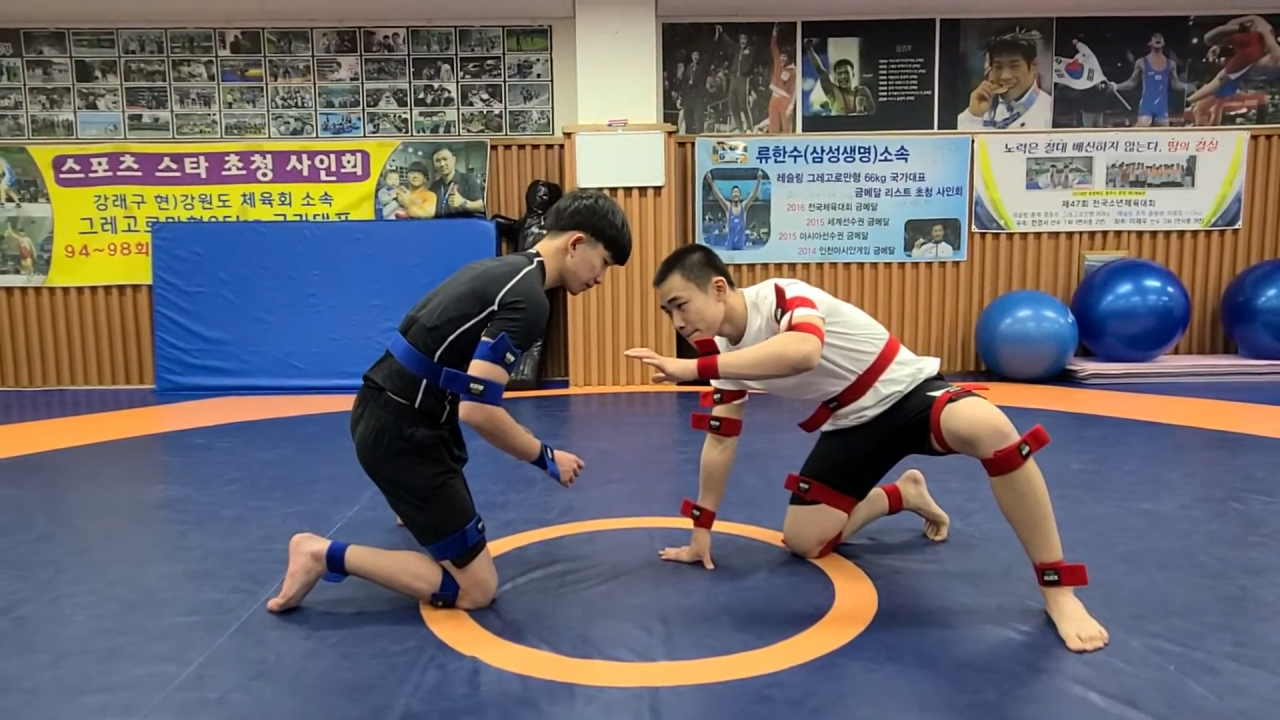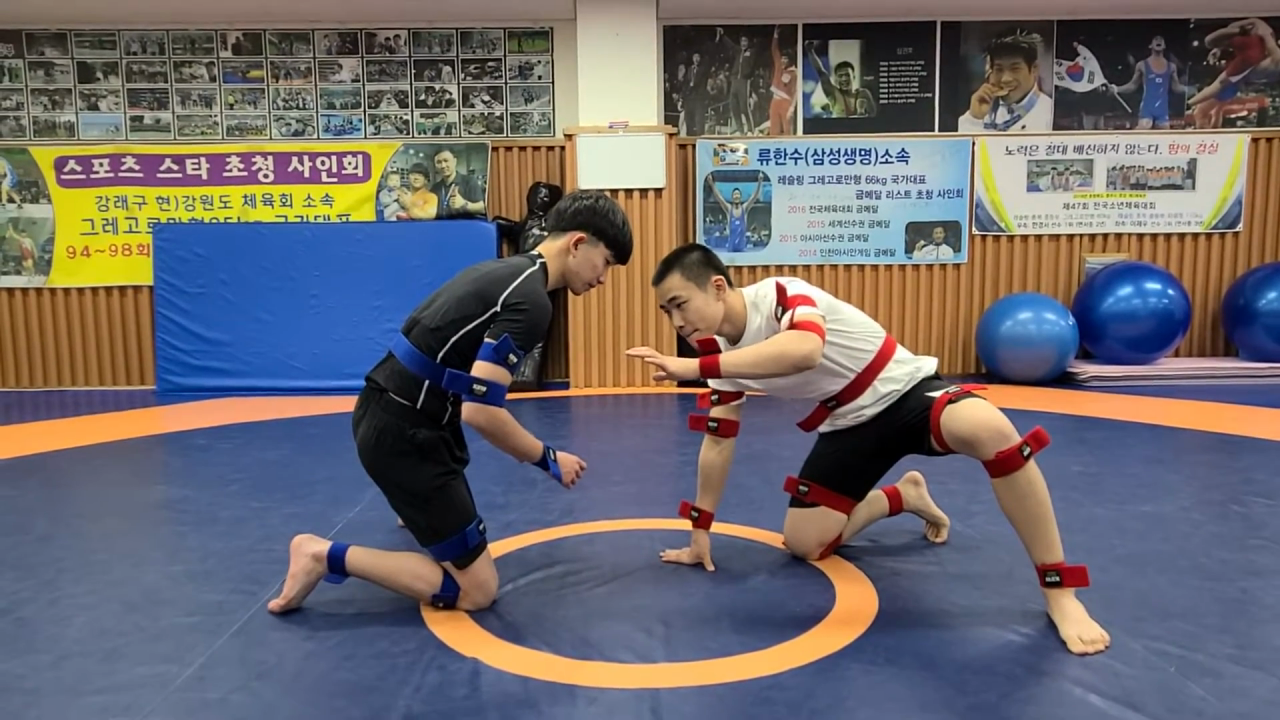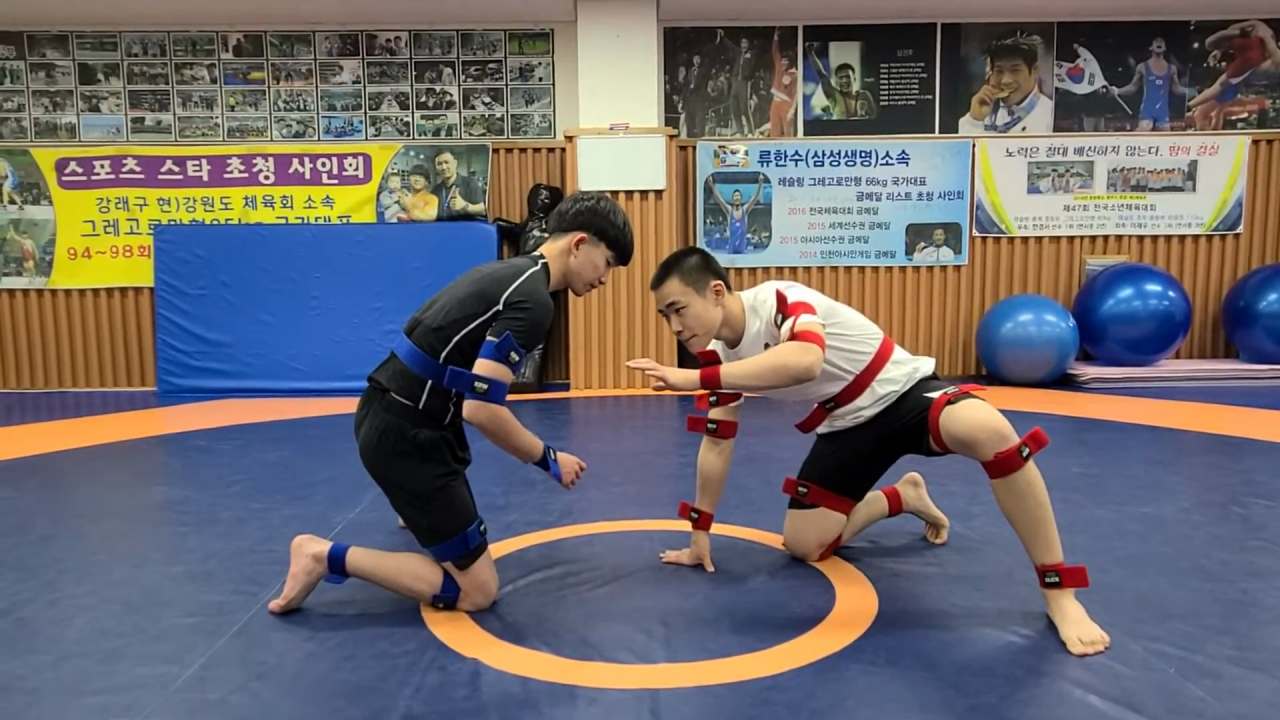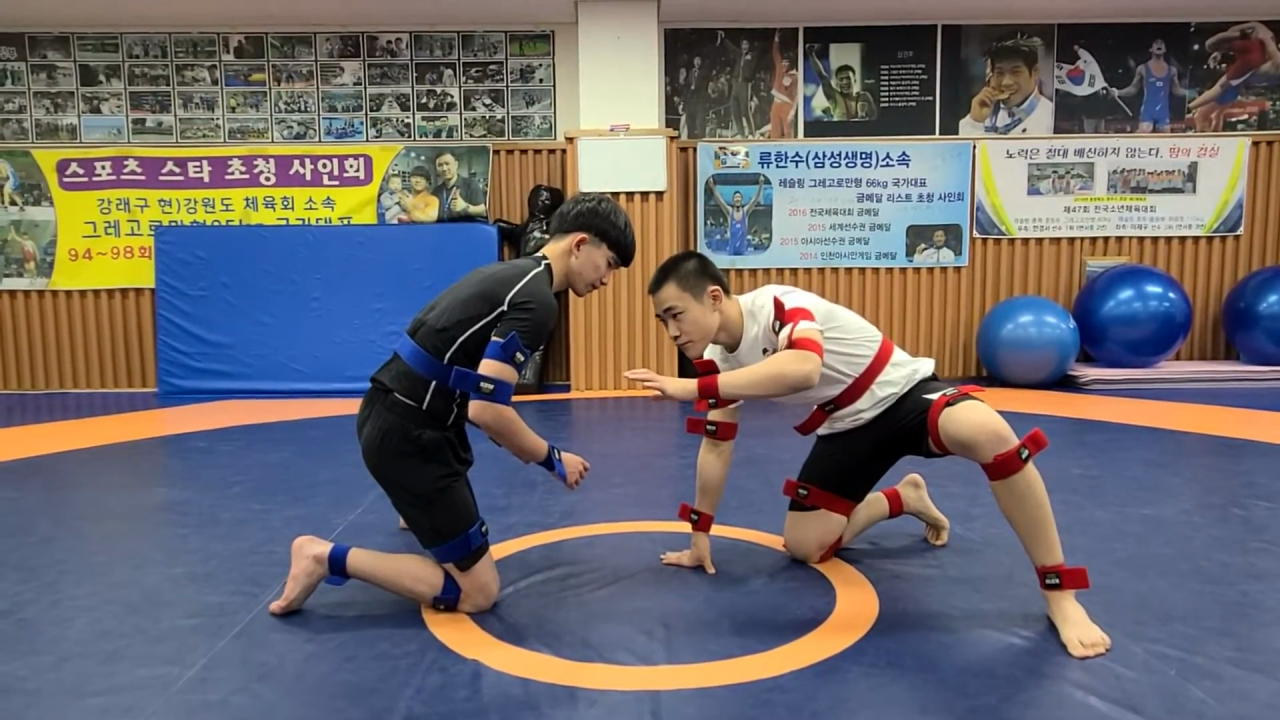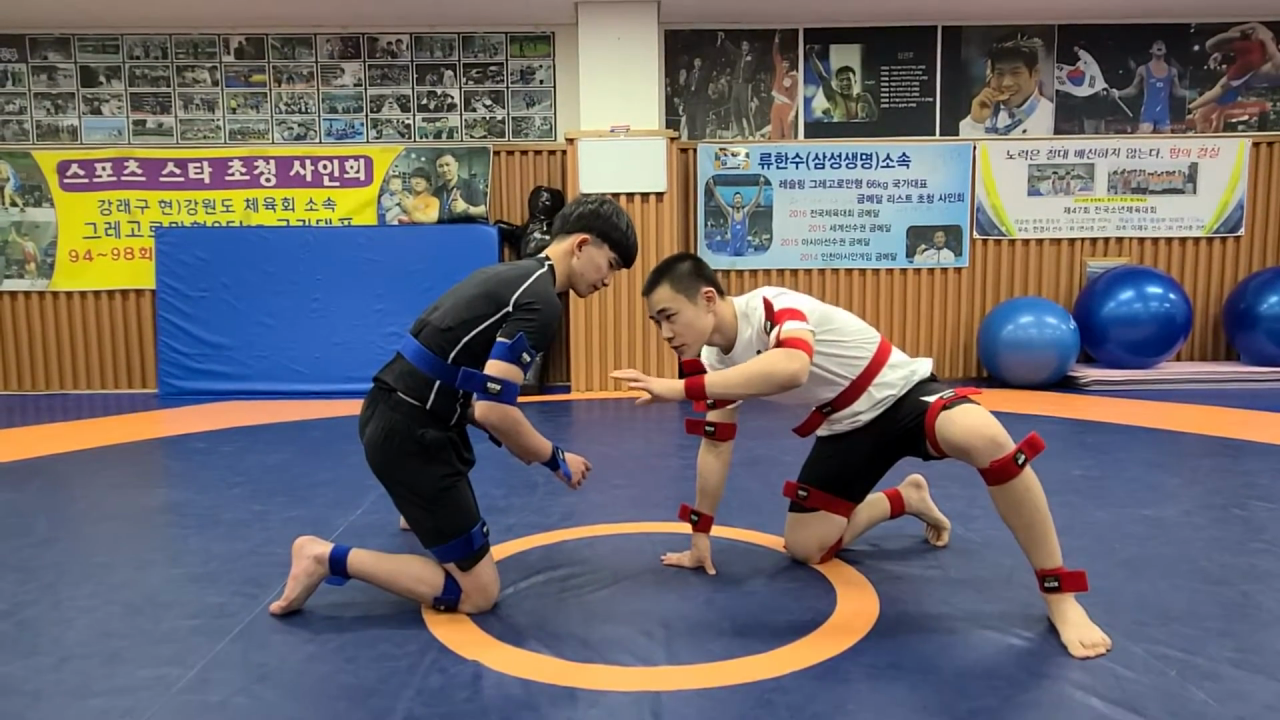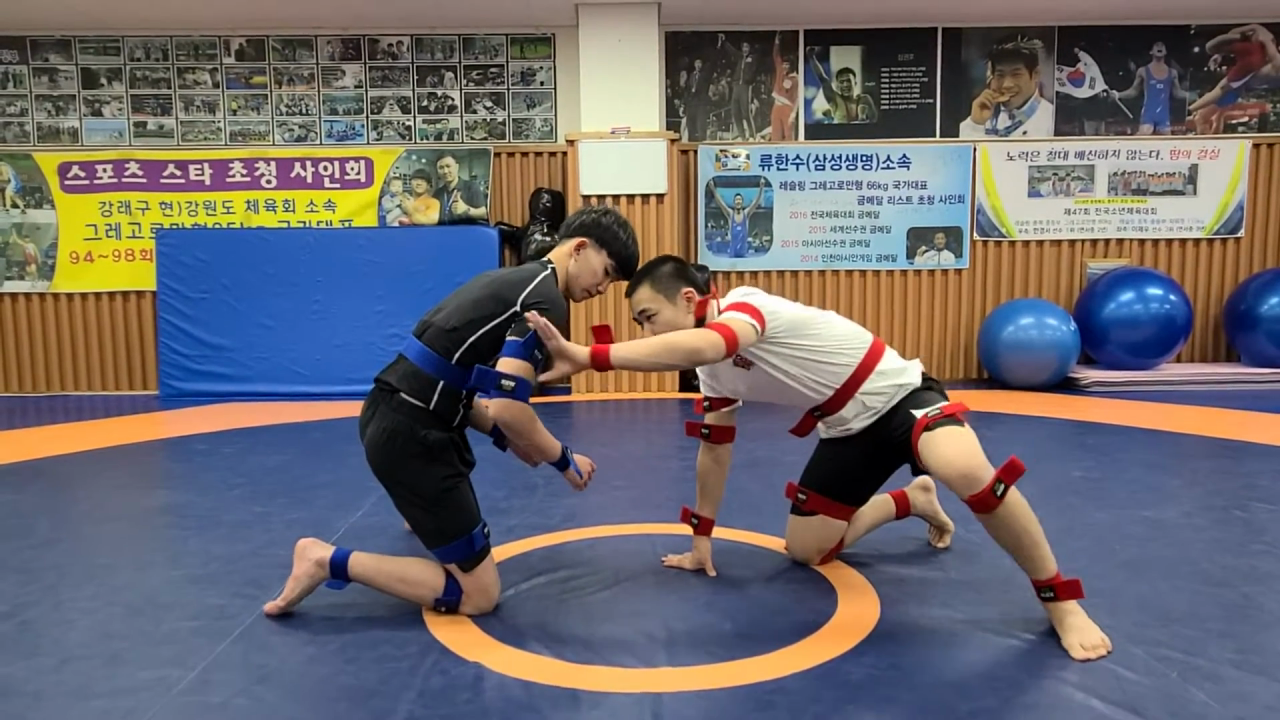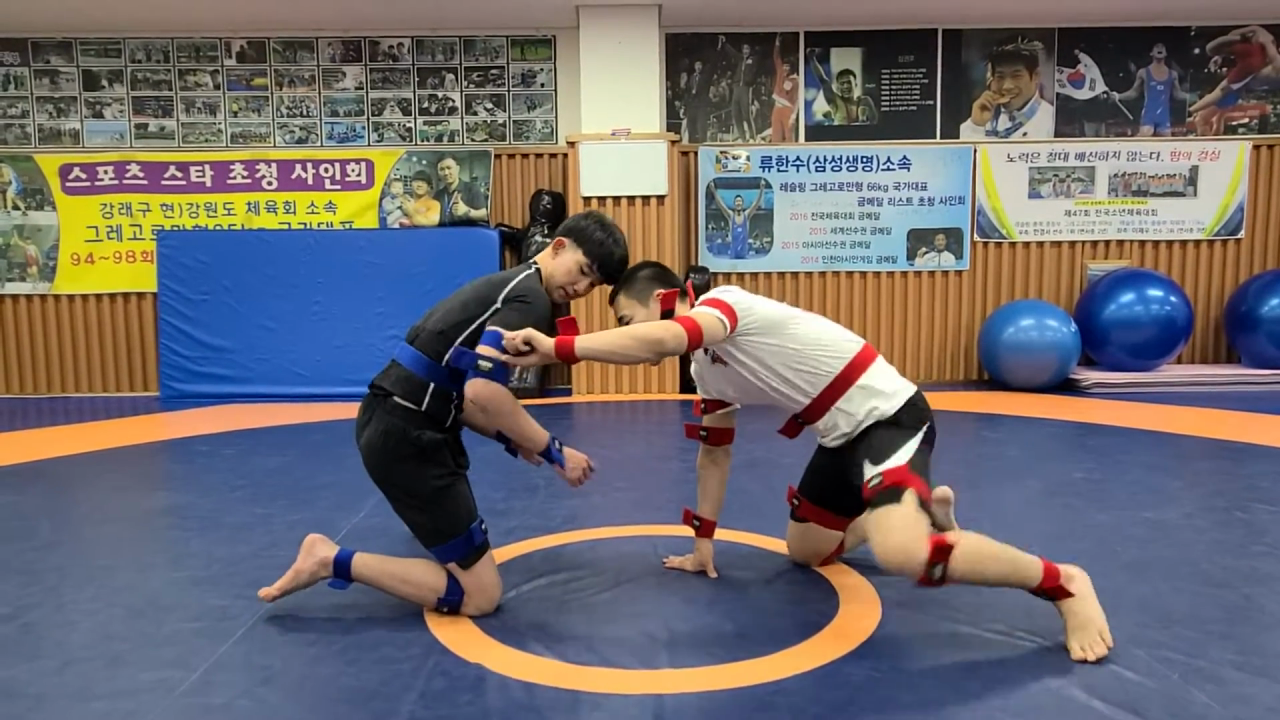
dt=0.4s
person 1, frame 1
left shoulder: (781, 296)
right shoulder: (724, 348)
left elbow: (803, 352)
right elbow: (720, 440)
left wrist: (692, 368)
right wrist: (701, 531)
left hip: (908, 392)
right hip: (851, 425)
left knee: (988, 429)
right knee: (804, 542)
left ankle: (1059, 591)
right ankle: (904, 494)
person 1, frame 2
left shoulder: (780, 294)
right shoulder: (721, 350)
left elbow: (804, 350)
right elbow: (718, 441)
left wrist: (694, 367)
right wrist: (700, 531)
left hip: (904, 392)
right hip: (848, 426)
left knee: (990, 431)
right knee: (803, 544)
left ankle: (1059, 592)
right ankle: (903, 496)
person 1, frame 3
left shoulder: (778, 300)
right shoulder: (720, 353)
left elbow: (806, 360)
right elbow: (716, 442)
left wrist: (695, 378)
right wrist: (699, 533)
left hip: (903, 392)
right hip: (846, 426)
left knee: (989, 431)
right knee: (803, 545)
left ankle: (1059, 593)
right ankle: (903, 496)
person 1, frame 4
left shoulder: (777, 305)
right shoulder: (717, 357)
left elbow: (803, 368)
right elbow: (716, 445)
left wrist: (691, 387)
right wrist: (699, 535)
left hip: (903, 393)
right hip: (847, 427)
left knee: (988, 434)
right knee: (804, 547)
left ankle: (1060, 594)
right ankle: (904, 498)
person 1, frame 5
left shoulder: (770, 306)
right shoulder: (712, 359)
left elbow: (791, 369)
right elbow: (715, 448)
left wrist: (677, 388)
right wrist: (699, 536)
left hip: (902, 393)
right hip: (846, 428)
left knee: (985, 439)
right knee: (804, 548)
left ankle: (1060, 597)
right ankle: (904, 498)
person 1, frame 6
left shoulder: (742, 305)
right shoulder: (711, 369)
left elbow: (706, 345)
right elbow: (715, 450)
left wrist: (589, 356)
right wrist: (702, 540)
left hip: (897, 397)
right hip: (848, 430)
left knee: (966, 471)
right knee: (804, 549)
left ankle: (1061, 601)
right ankle: (910, 499)
person 1, frame 7
left shoulder: (723, 303)
right shoulder: (706, 366)
left elbow: (661, 340)
right elbow: (714, 452)
left wrist: (556, 347)
right wrist: (703, 542)
left hip: (884, 413)
right hip: (844, 436)
left knee: (900, 554)
right knee: (804, 550)
left ankle: (1062, 584)
right ankle: (921, 505)
person 2, frame 1
left shoulder: (503, 268)
right shoulder: (527, 299)
right elbow: (476, 410)
left wrist: (515, 436)
right wrist: (546, 458)
left hip: (384, 410)
right hip: (401, 431)
right knee: (475, 589)
left ankle: (418, 504)
right ankle: (326, 555)
person 2, frame 2
left shoulder: (505, 270)
right shoulder: (530, 301)
right elbow: (480, 411)
right wrist: (548, 460)
left hip: (386, 411)
right hip: (402, 432)
right knee: (476, 590)
left ankle: (418, 507)
right ankle: (327, 556)
person 2, frame 3
left shoulder: (508, 271)
right shoulder: (532, 300)
right elbow: (480, 408)
right wrist: (548, 460)
left hip: (389, 412)
right hip: (405, 433)
right knee: (476, 590)
left ankle: (420, 506)
right ankle: (328, 556)
person 2, frame 4
left shoulder: (509, 273)
right shoulder: (536, 300)
right elbow: (487, 409)
left wrist: (516, 441)
right wrist: (553, 460)
left hip: (389, 413)
right hip: (408, 433)
right knee: (477, 592)
left ankle: (421, 508)
right ankle: (328, 558)
person 2, frame 5
left shoulder: (510, 274)
right shoulder: (541, 302)
right elbow: (493, 409)
left wrist: (508, 437)
right wrist: (556, 460)
left hip: (390, 412)
right hip: (410, 433)
right knee: (477, 593)
left ankle: (422, 509)
right ankle: (329, 558)
person 2, frame 6
left shoulder: (511, 279)
right shoulder: (546, 301)
right elbow: (506, 406)
left wrist: (505, 436)
right wrist: (565, 460)
left hip: (388, 413)
right hip: (411, 433)
right knee: (478, 595)
left ankle: (424, 513)
right ankle: (330, 561)
person 2, frame 7
left shoulder: (505, 285)
right shoulder: (530, 298)
right elbow: (483, 391)
left wrist: (511, 439)
right wrist: (555, 453)
left hip: (386, 419)
right hip: (406, 437)
right knee: (479, 595)
right ankle: (333, 560)
